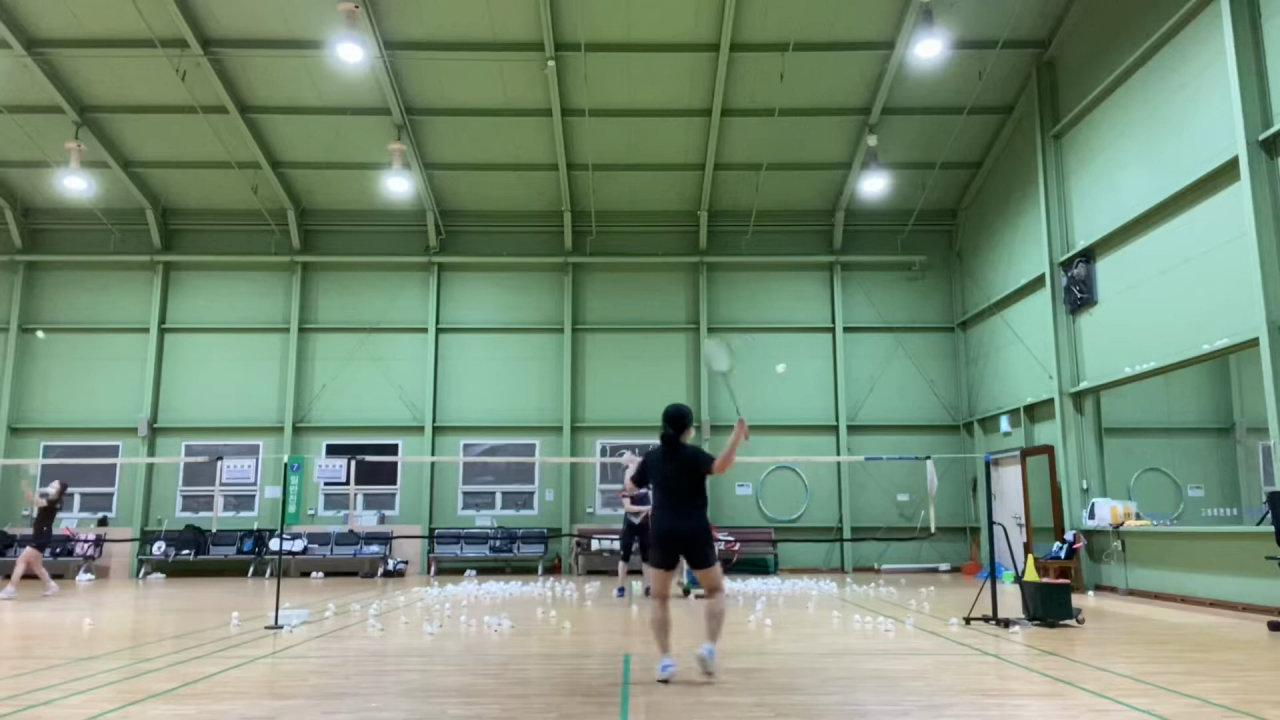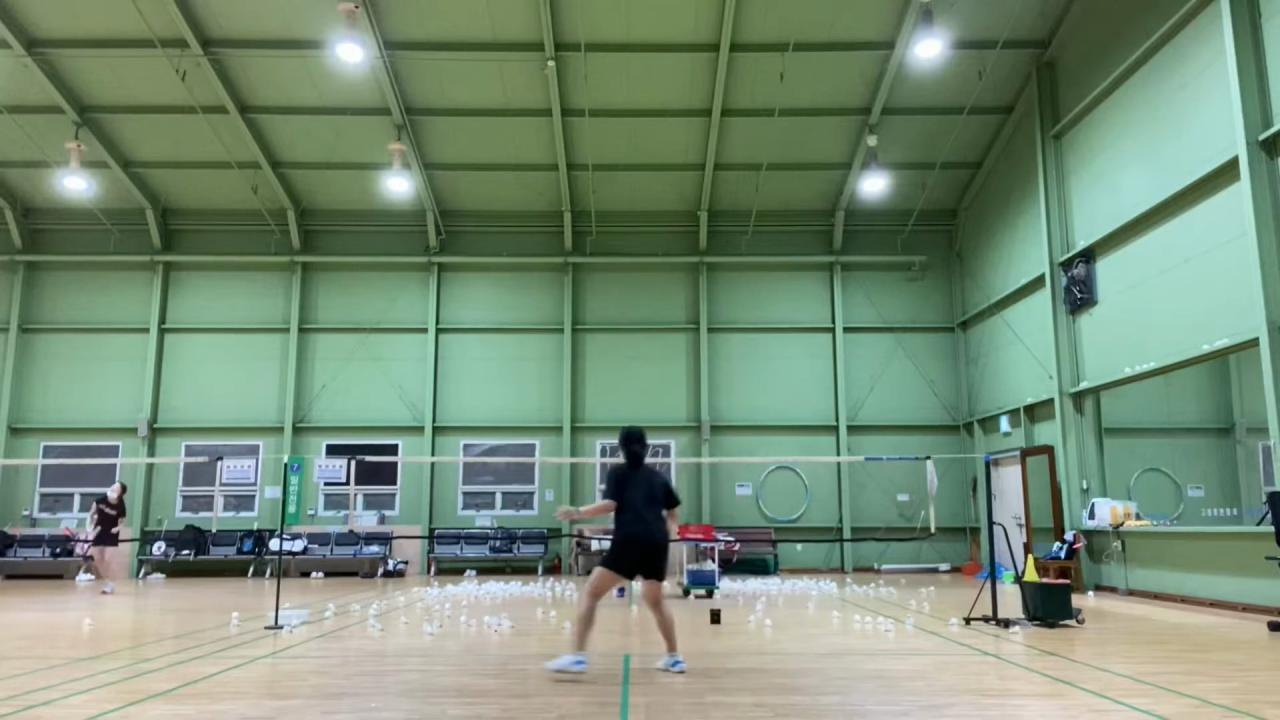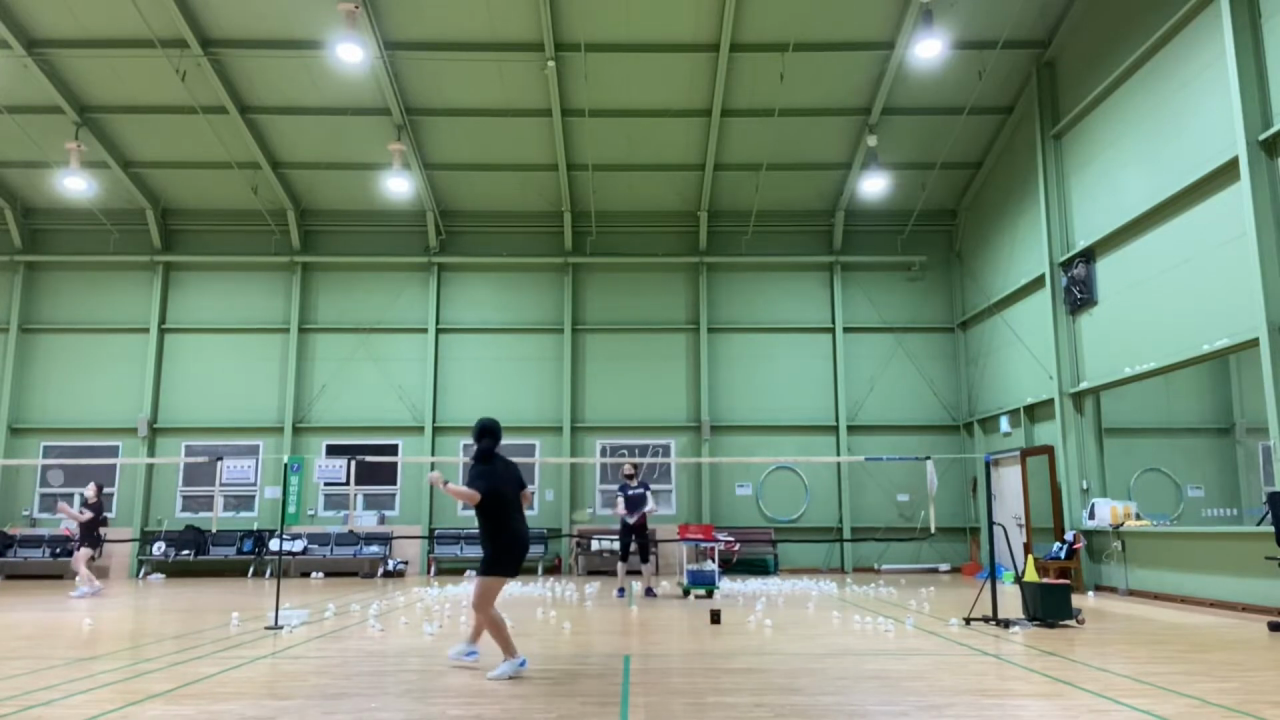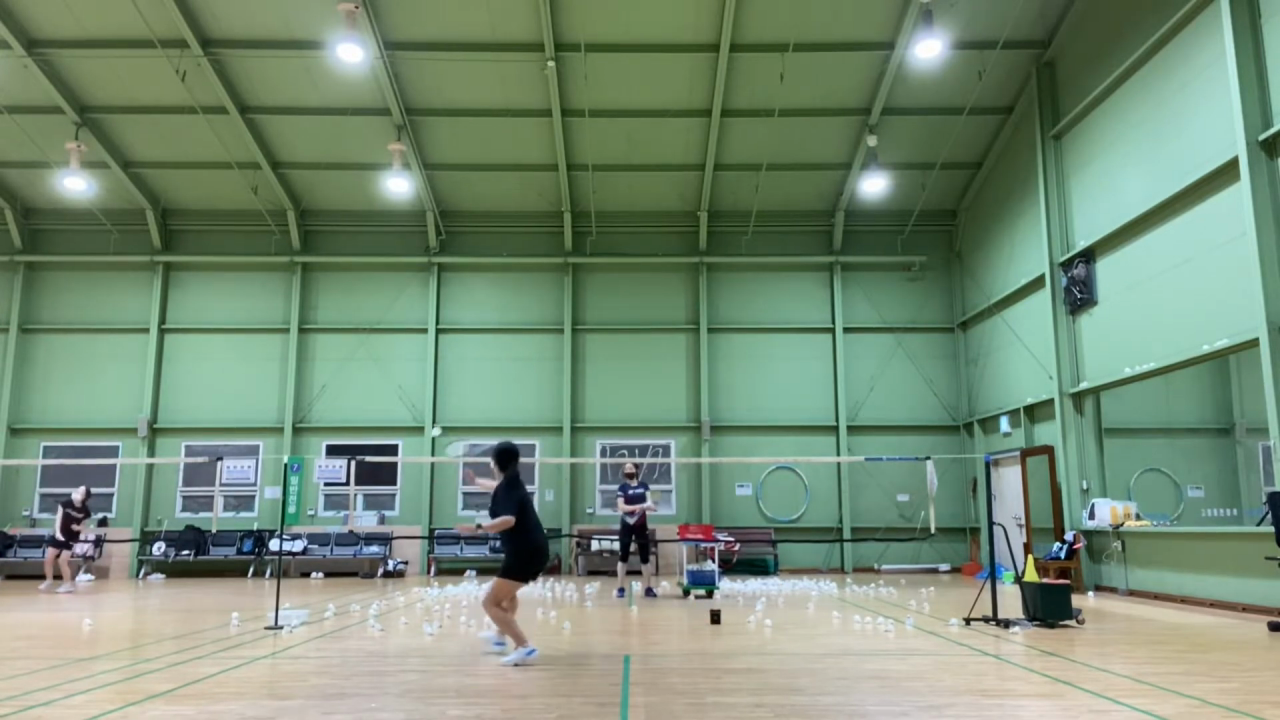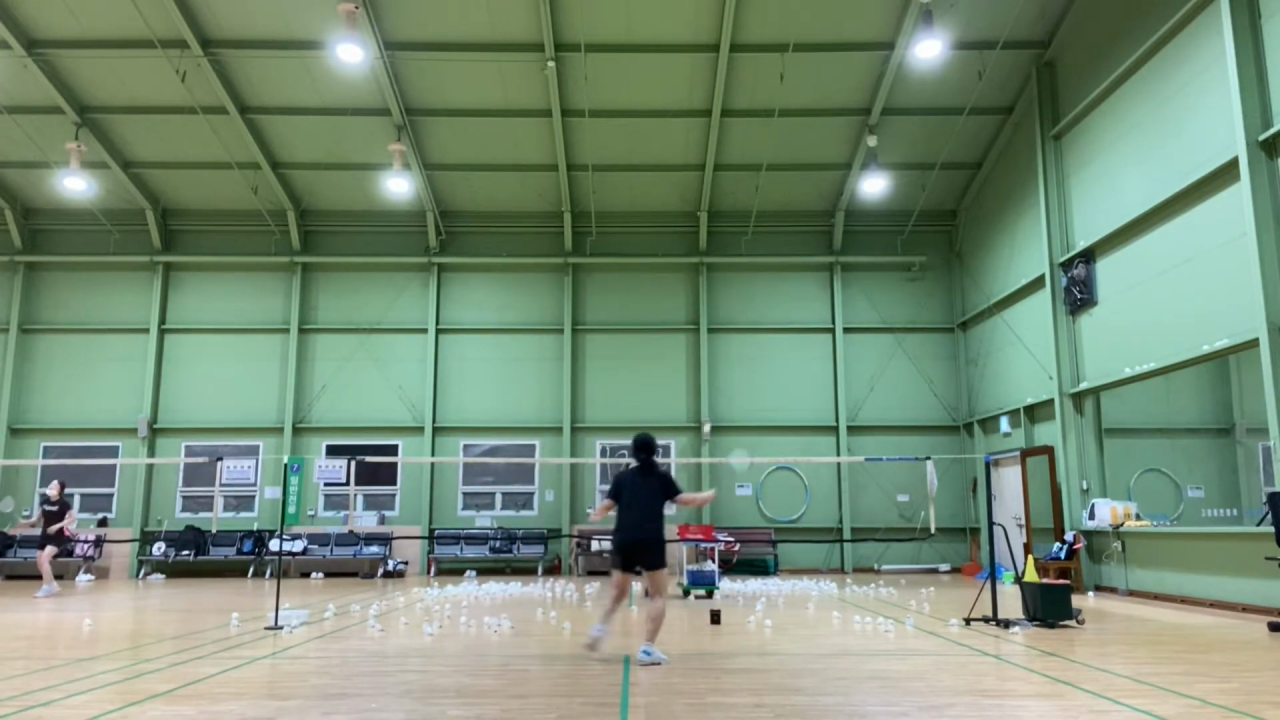
dt=1s
person 1, frame 1
left shoulder: (652, 457)
right shoulder: (692, 453)
left elbow: (631, 486)
right elbow: (719, 467)
right wrist: (738, 434)
left hip: (662, 533)
right hip: (695, 532)
left knee: (659, 598)
right knee: (715, 591)
left ankle: (665, 660)
right ankle: (709, 647)
person 1, frame 2
left shoulder: (617, 472)
right shoulder: (657, 476)
left elbow: (608, 505)
right elbow: (674, 514)
left wrist: (577, 512)
right wrist: (666, 529)
left hip: (628, 542)
right hip: (658, 543)
left knee: (590, 595)
right knee: (655, 602)
left ankle: (577, 657)
right ankle: (674, 658)
person 1, frame 3
left shoulder: (481, 467)
right shoulder: (508, 466)
left elbow: (472, 497)
right elbow: (526, 498)
left wrist: (443, 483)
left hip: (502, 544)
right hip: (514, 539)
left knee: (481, 604)
right knee: (482, 599)
left ankle: (514, 659)
right ankle: (471, 646)
person 1, frame 4
left shoulder: (504, 489)
right shoulder: (512, 483)
left elbow: (508, 520)
left wrist: (478, 527)
right wrist: (476, 481)
left hip: (523, 553)
right hip: (536, 550)
left knee: (490, 603)
right knee: (505, 592)
left ankle: (525, 648)
right ankle: (500, 637)
person 1, frame 5
left shoulder: (621, 477)
right shoulder: (661, 477)
left elbow: (606, 506)
right elbow: (683, 500)
left wrist: (596, 515)
right wrist: (707, 496)
left hip: (623, 540)
right hip: (651, 541)
left knee: (618, 594)
right knee: (657, 595)
left ankle: (600, 629)
right ankle: (648, 648)
